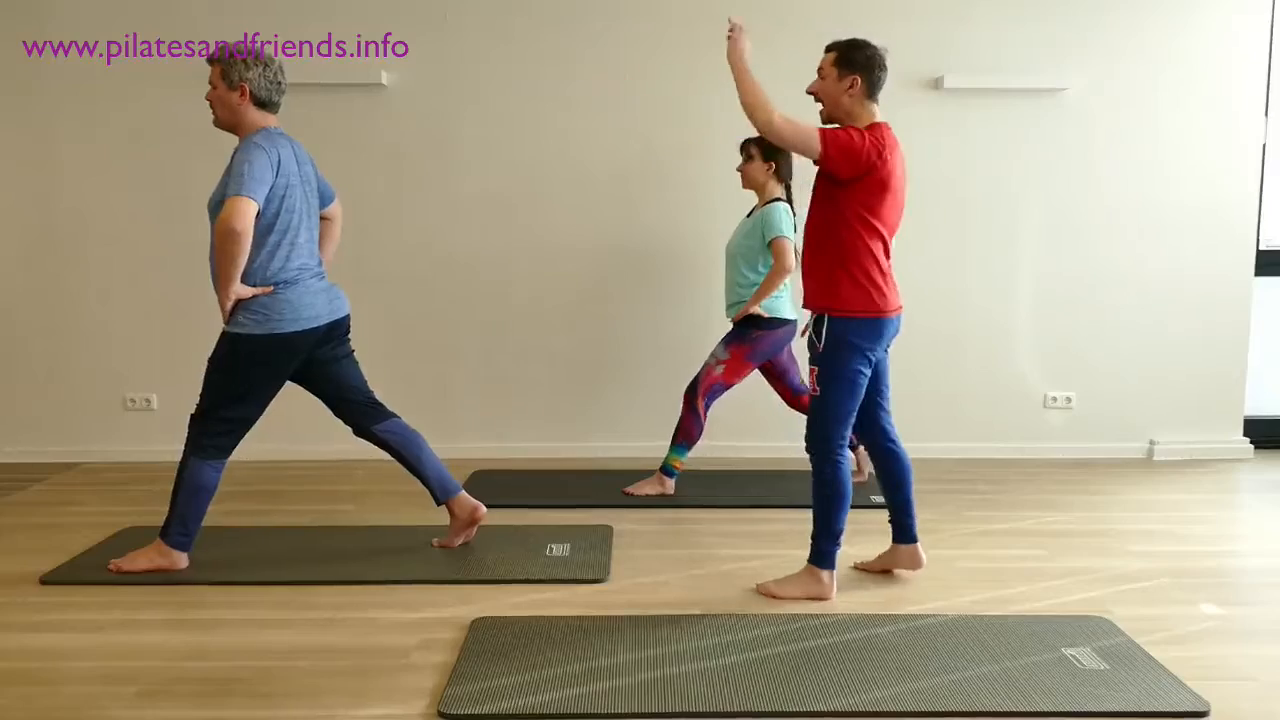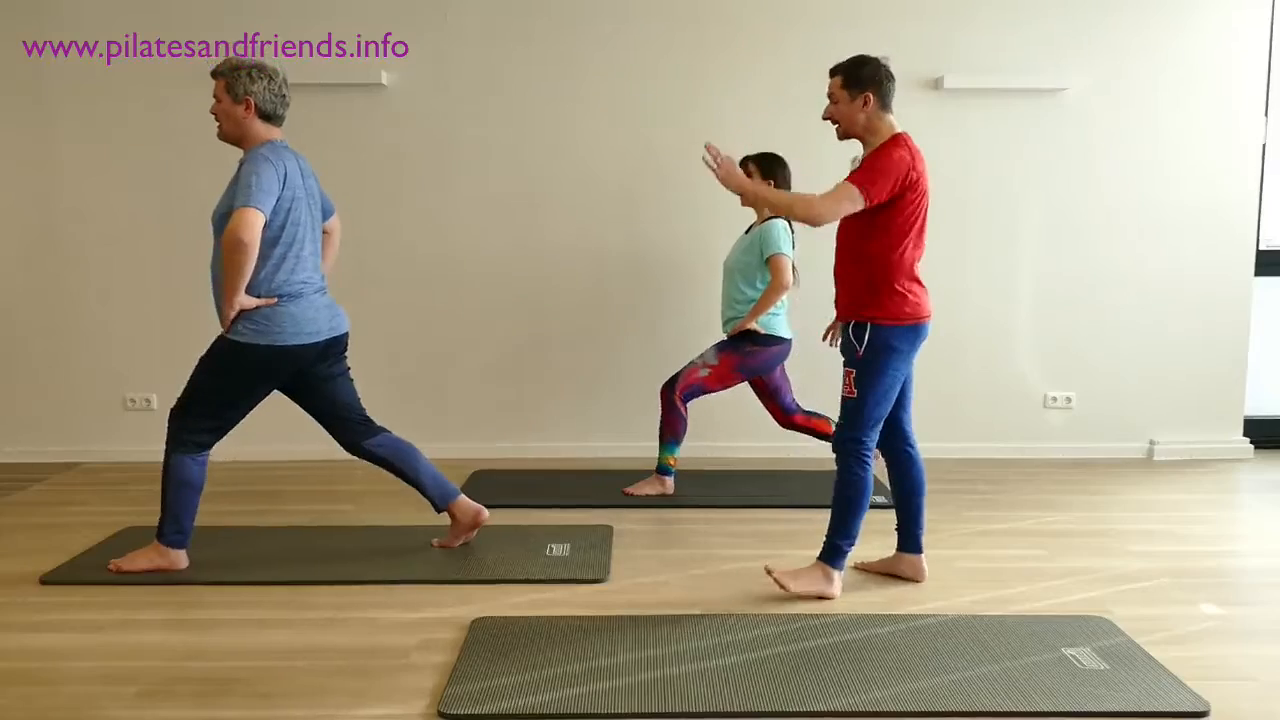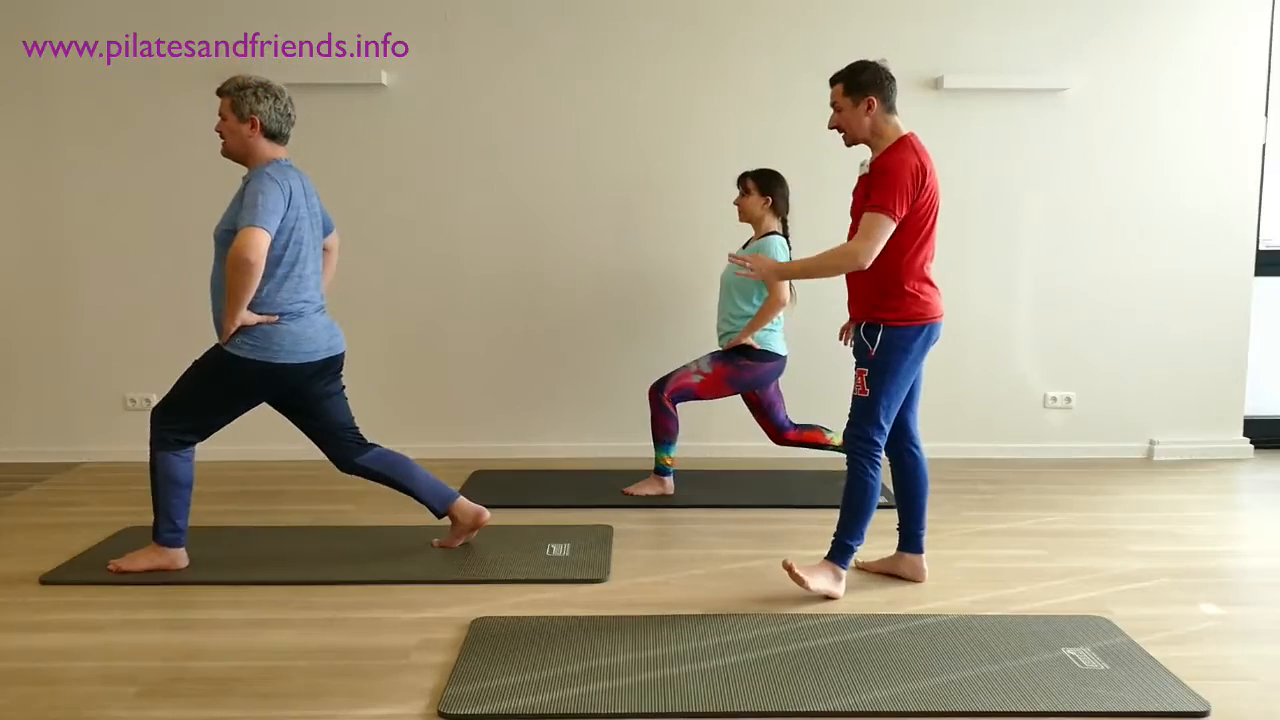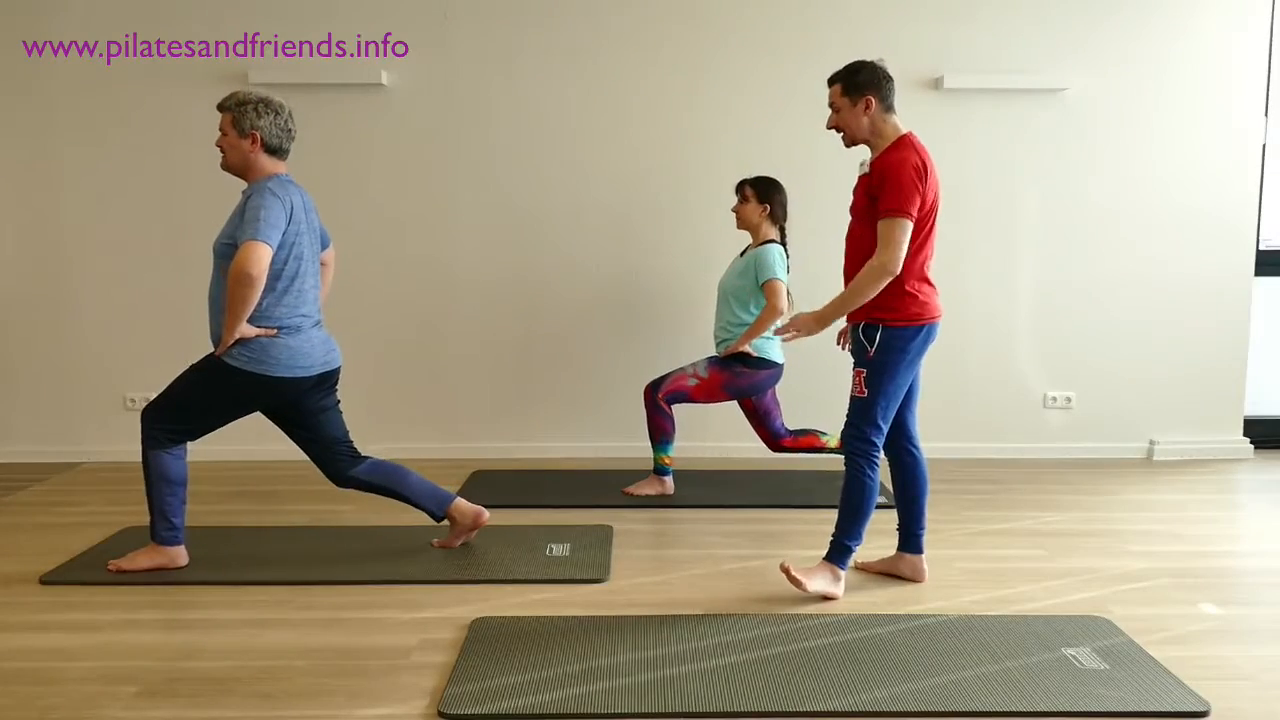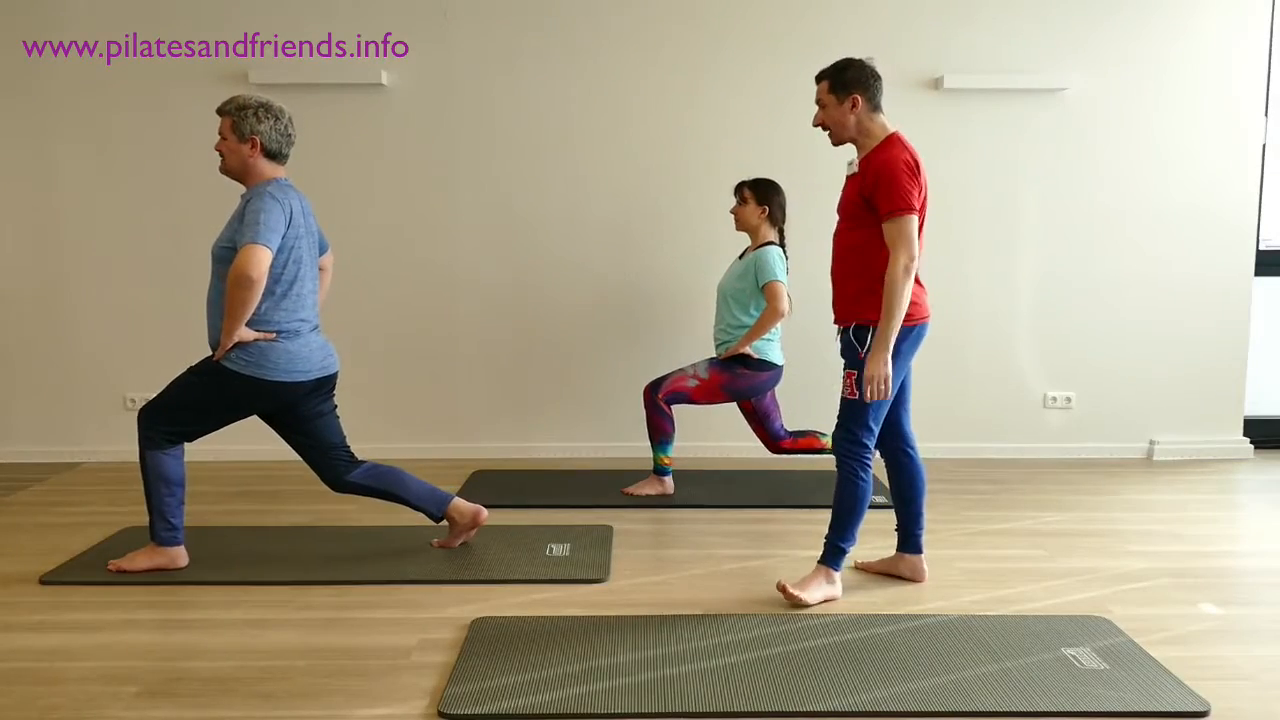
dt=0.4s
person 1, frame 1
left shoulder: (862, 146)
right shoulder: (878, 145)
left elbow: (769, 124)
left wrist: (738, 58)
left hip: (848, 320)
right hip: (873, 313)
left knee: (827, 443)
right knee: (876, 429)
left ankle: (819, 572)
right ankle: (906, 544)
person 1, frame 2
left shoulder: (893, 159)
right shoulder: (888, 157)
left elbow: (818, 210)
left wrist: (742, 185)
right wrist: (850, 311)
left hip: (884, 326)
right hip: (891, 320)
left knee: (853, 444)
right knee: (896, 438)
left ankle: (828, 569)
right ankle: (910, 554)
person 1, frame 3
left shoulder: (900, 163)
right shoulder: (895, 158)
left elbow: (860, 254)
left wrist: (779, 271)
right wrist: (863, 313)
left hip: (896, 325)
right hip: (903, 321)
left knee: (864, 442)
right knee: (901, 439)
left ankle: (836, 566)
right ankle: (911, 554)
person 1, frame 4
left shoulder: (901, 163)
right shoulder: (893, 159)
left elbow: (888, 262)
left wrist: (823, 316)
right wrist: (856, 316)
left hip: (894, 325)
right hip: (900, 321)
left knee: (862, 442)
right knee: (900, 439)
left ankle: (834, 566)
right ankle: (911, 555)
person 1, frame 5
left shoulder: (891, 162)
right shoulder: (875, 159)
left elbow: (903, 261)
left wrist: (879, 350)
left hip: (882, 328)
right hip: (880, 325)
left knee: (853, 444)
right knee: (895, 440)
left ankle: (828, 572)
right ankle: (910, 555)
person 2, frame 1
left shoulder: (257, 150)
right shoulder: (292, 150)
left elbow: (236, 222)
right elbow: (332, 213)
left wrist: (229, 288)
left hip: (270, 326)
right hip: (322, 315)
left knee: (211, 433)
right knee: (368, 415)
left ankle: (171, 548)
right ankle: (459, 502)
person 2, frame 2
left shoulder: (263, 163)
right shoulder: (294, 163)
left elbow: (243, 233)
right elbow: (331, 226)
left wrist: (232, 299)
left hip: (268, 336)
right hip: (320, 330)
left knee: (189, 429)
right knee: (358, 432)
left ankle: (169, 548)
right ankle: (460, 507)
person 2, frame 3
left shoulder: (268, 181)
right shoulder: (296, 181)
left elbow: (248, 252)
right elbow: (330, 243)
left wrist: (233, 315)
left hip: (264, 351)
right hip: (316, 347)
left knee: (170, 426)
right knee: (351, 450)
left ankle: (168, 547)
right ankle: (460, 509)
person 2, frame 4
left shoulder: (268, 196)
right shoulder: (293, 195)
left elbow: (250, 266)
right elbow: (326, 257)
left wrist: (233, 327)
left hip: (261, 362)
right hip: (311, 361)
left knee: (161, 425)
right knee: (346, 464)
left ankle: (167, 546)
right ankle: (458, 510)
person 2, frame 5
left shoulder: (268, 199)
right shoulder: (291, 199)
left elbow: (250, 269)
right elbow: (324, 262)
left wrist: (232, 331)
left hip: (259, 366)
right hip: (308, 365)
left knee: (157, 425)
right knee: (342, 470)
left ankle: (167, 547)
right ankle: (457, 510)
person 3, frame 1
left shoulder: (775, 211)
right shoulder: (760, 211)
left elbow: (787, 264)
left wrist: (752, 304)
left hip: (764, 325)
right hip: (768, 325)
left knee: (700, 392)
right knee: (800, 397)
left ankle: (665, 477)
right ankle: (860, 448)
person 3, frame 2
left shoulder: (773, 228)
right shoulder: (758, 228)
left elbow: (783, 281)
left wrist: (749, 321)
left hip: (760, 341)
right hip: (762, 342)
left knee: (675, 391)
right knee: (791, 414)
left ankle: (663, 478)
person 3, frame 3
left shoulder: (771, 245)
right shoulder: (757, 243)
left elbow: (780, 297)
left wrist: (745, 335)
left hip: (755, 356)
right hip: (756, 357)
left knee: (662, 392)
right knee: (783, 431)
left ankle: (662, 479)
person 3, frame 4
left shoulder: (768, 253)
right shoulder: (753, 250)
left elbow: (778, 306)
left wrist: (741, 343)
left hip: (752, 363)
right hip: (752, 364)
left knee: (657, 393)
right knee: (780, 439)
left ankle: (662, 479)
person 3, frame 5
left shoulder: (768, 255)
right shoulder: (751, 252)
left elbow: (778, 308)
left wrist: (741, 345)
left hip: (753, 366)
right hip: (750, 366)
left knee: (656, 393)
right knee: (779, 440)
left ankle: (662, 479)
